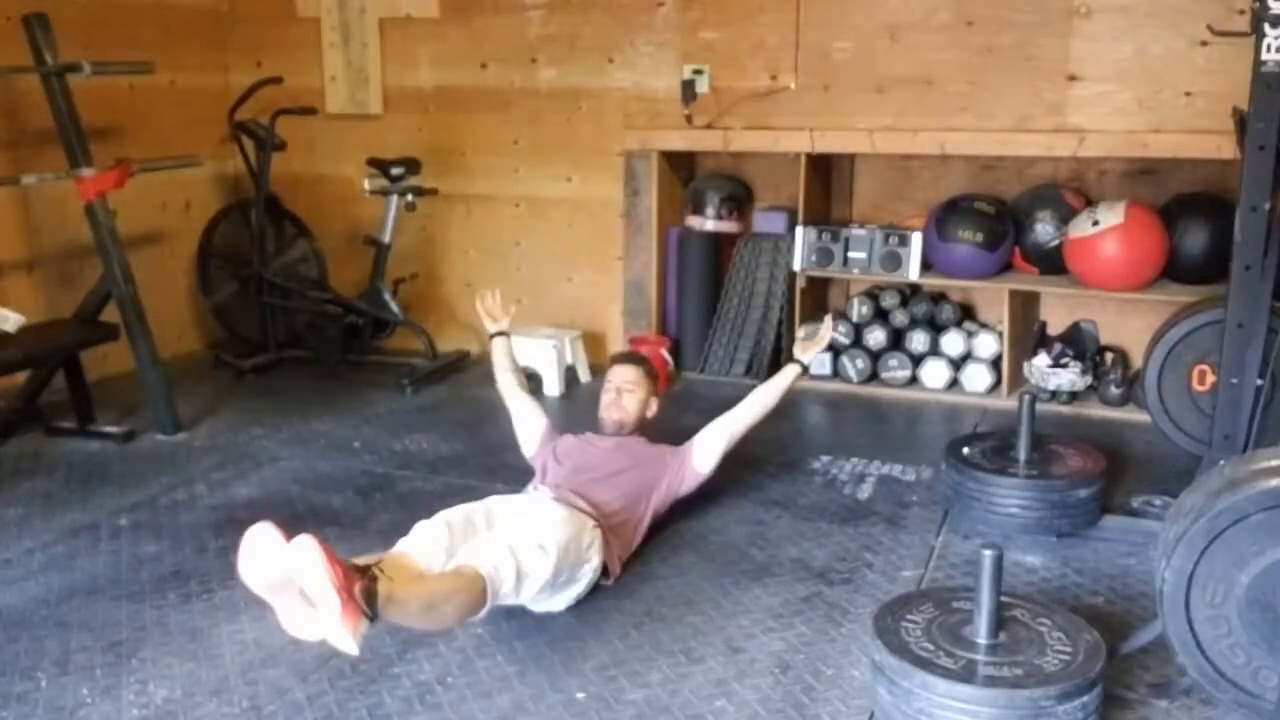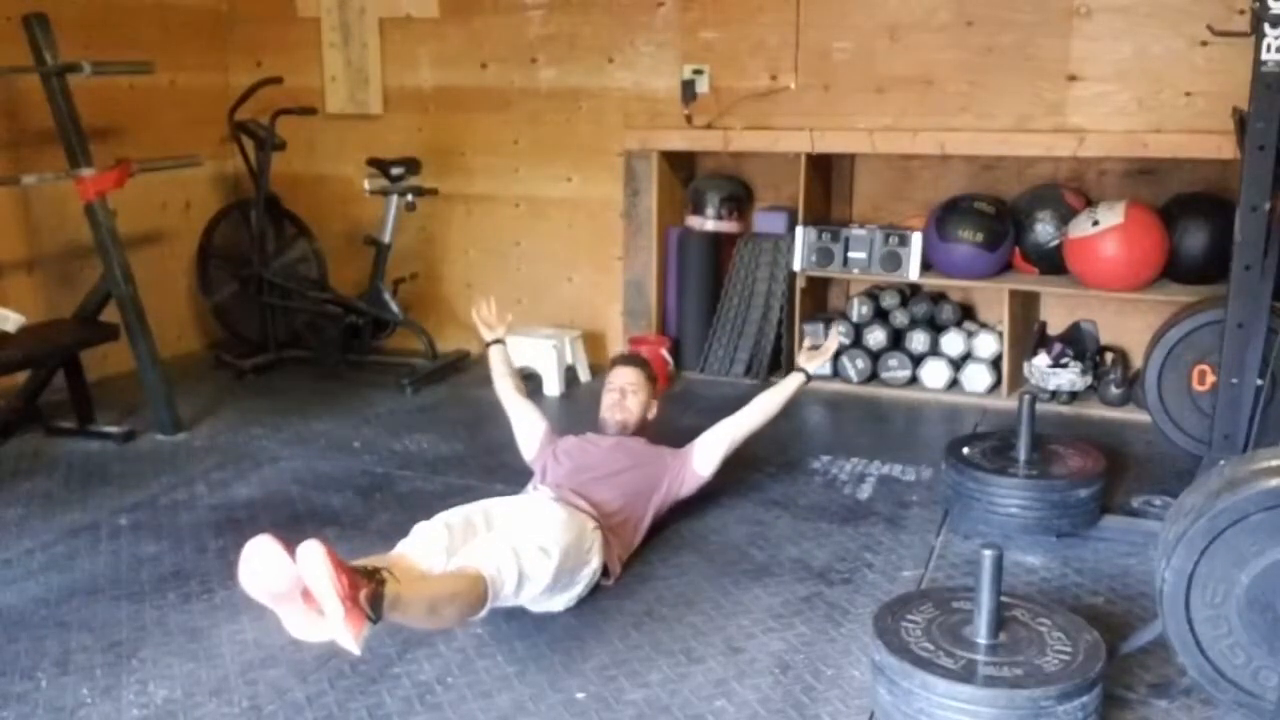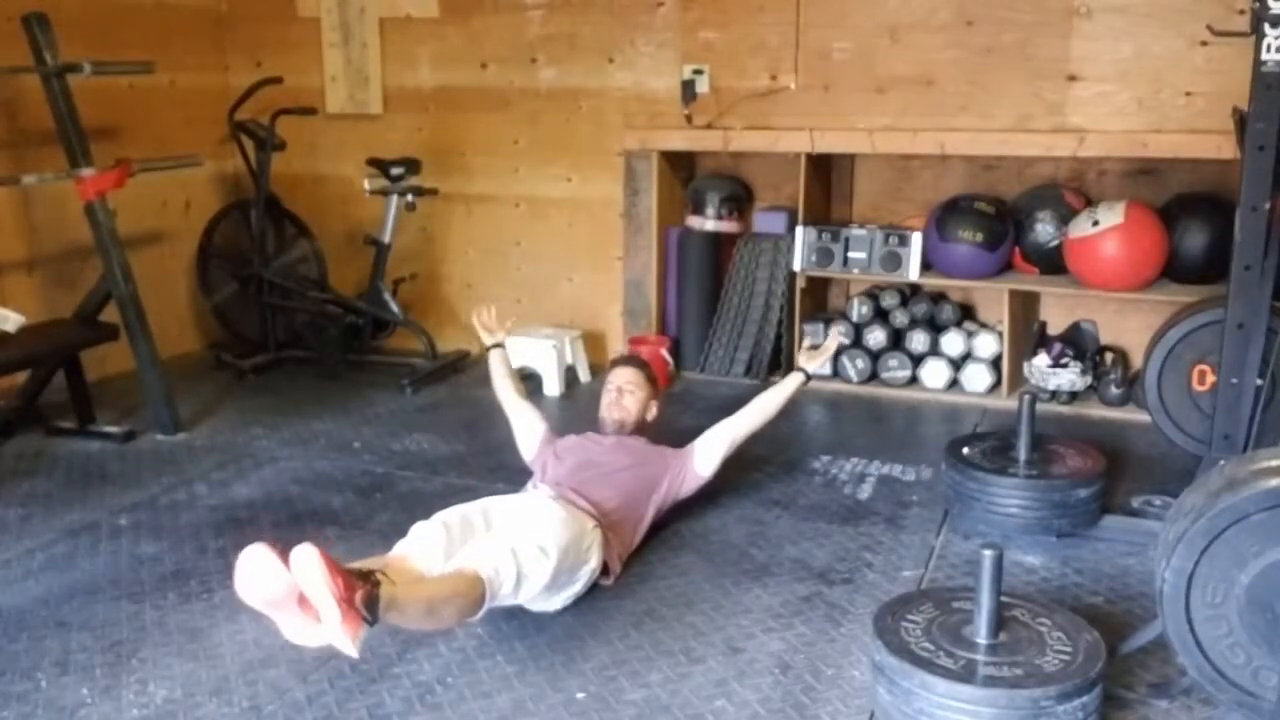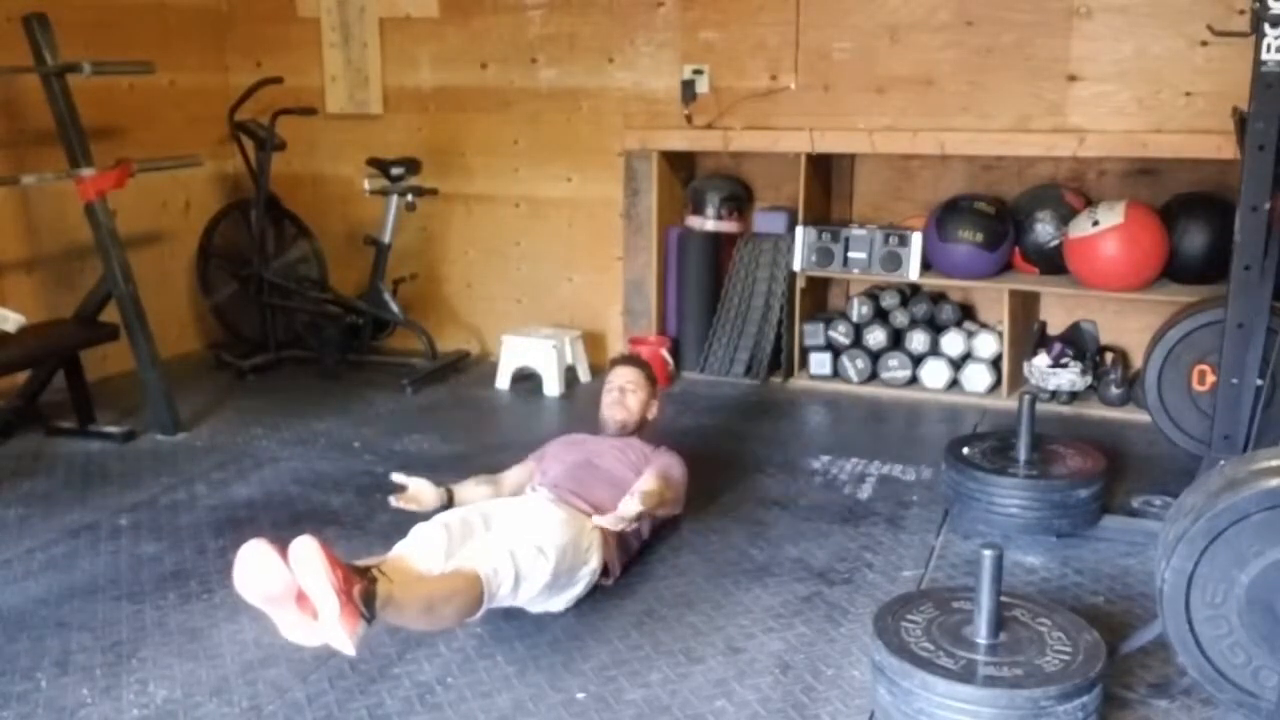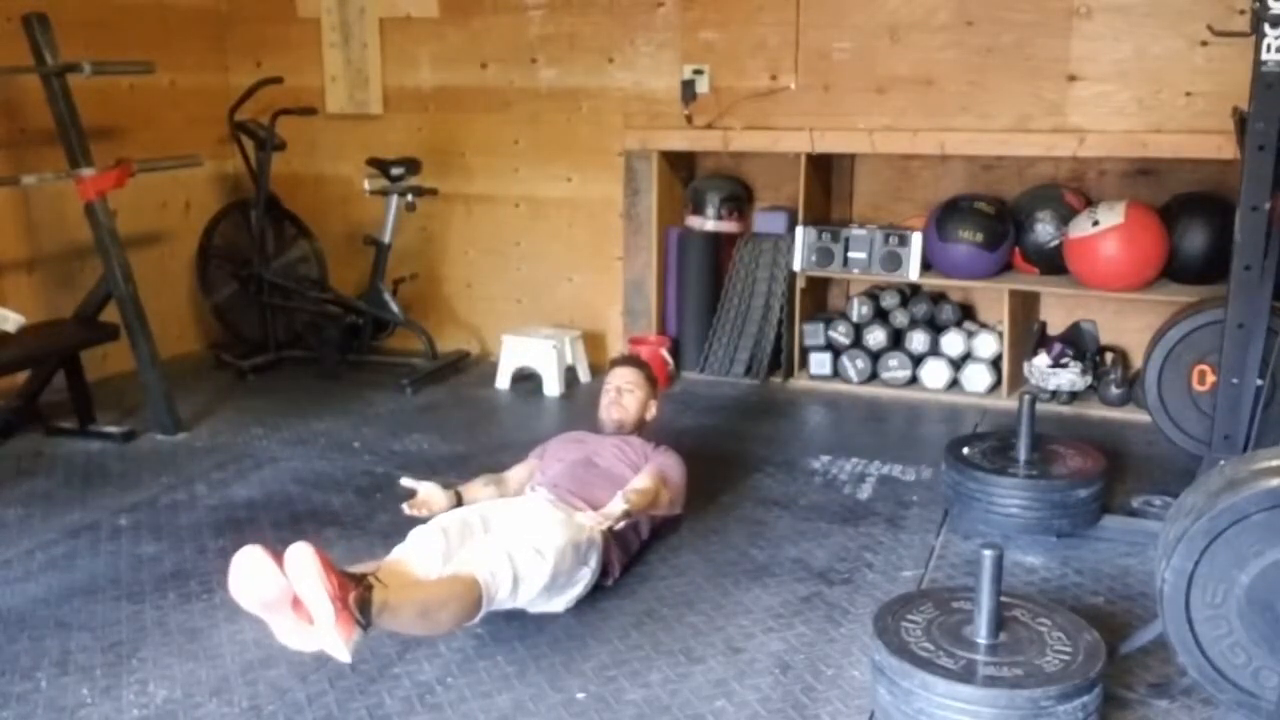
dt=0.4s
person 1, frame 1
left shoulder: (666, 462)
right shoulder: (561, 446)
left elbow: (734, 421)
right elbow: (515, 395)
left wrist: (796, 364)
right wrist: (499, 334)
left hip: (573, 532)
right hip: (511, 508)
left knee: (480, 571)
right knee: (427, 545)
left ankle: (361, 602)
right ankle: (320, 599)
person 1, frame 2
left shoulder: (666, 464)
right shoulder: (562, 448)
left elbow: (736, 426)
right elbow: (516, 403)
left wrist: (799, 373)
right wrist: (496, 344)
left hip: (573, 531)
right hip: (511, 510)
left knee: (478, 573)
right knee: (424, 548)
left ankle: (365, 602)
right ankle: (323, 601)
person 1, frame 3
left shoulder: (665, 464)
right shoulder: (562, 446)
left elbow: (733, 429)
right elbow: (515, 404)
left wrist: (800, 374)
right wrist: (495, 347)
left hip: (571, 528)
right hip: (511, 507)
left knee: (474, 574)
right knee: (422, 547)
left ankle: (362, 605)
right ankle: (317, 602)
person 1, frame 4
left shoulder: (661, 463)
right shoulder: (565, 444)
left elbow: (652, 496)
right elbow: (501, 481)
left wrist: (630, 510)
right wrist: (442, 493)
left hip: (571, 531)
right hip: (510, 510)
left knee: (479, 573)
right knee: (421, 549)
left ankle: (362, 603)
right ankle: (313, 605)
person 1, frame 5
left shoulder: (661, 461)
right shoulder: (565, 442)
left elbow: (647, 495)
right elbow: (506, 480)
left wrist: (615, 512)
right wrist: (453, 497)
left hip: (572, 530)
right hip: (511, 510)
left knee: (475, 577)
right knee: (420, 553)
left ankle: (357, 608)
right ankle: (312, 608)
